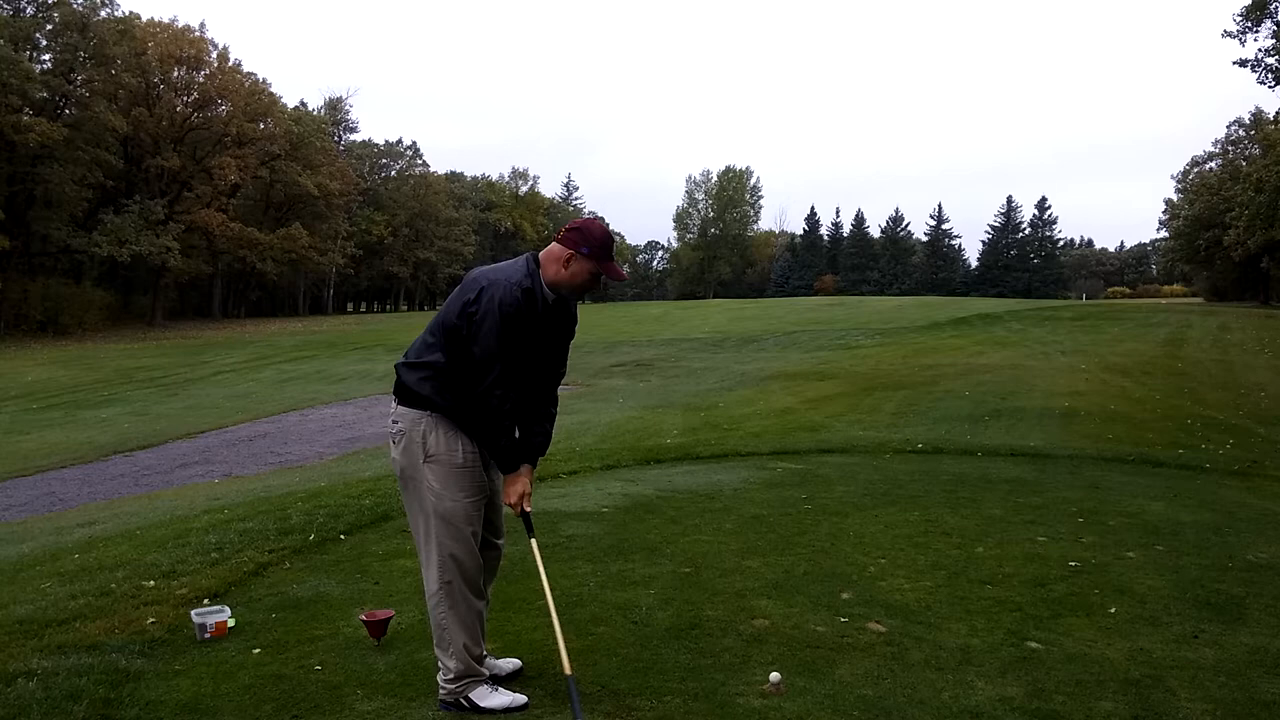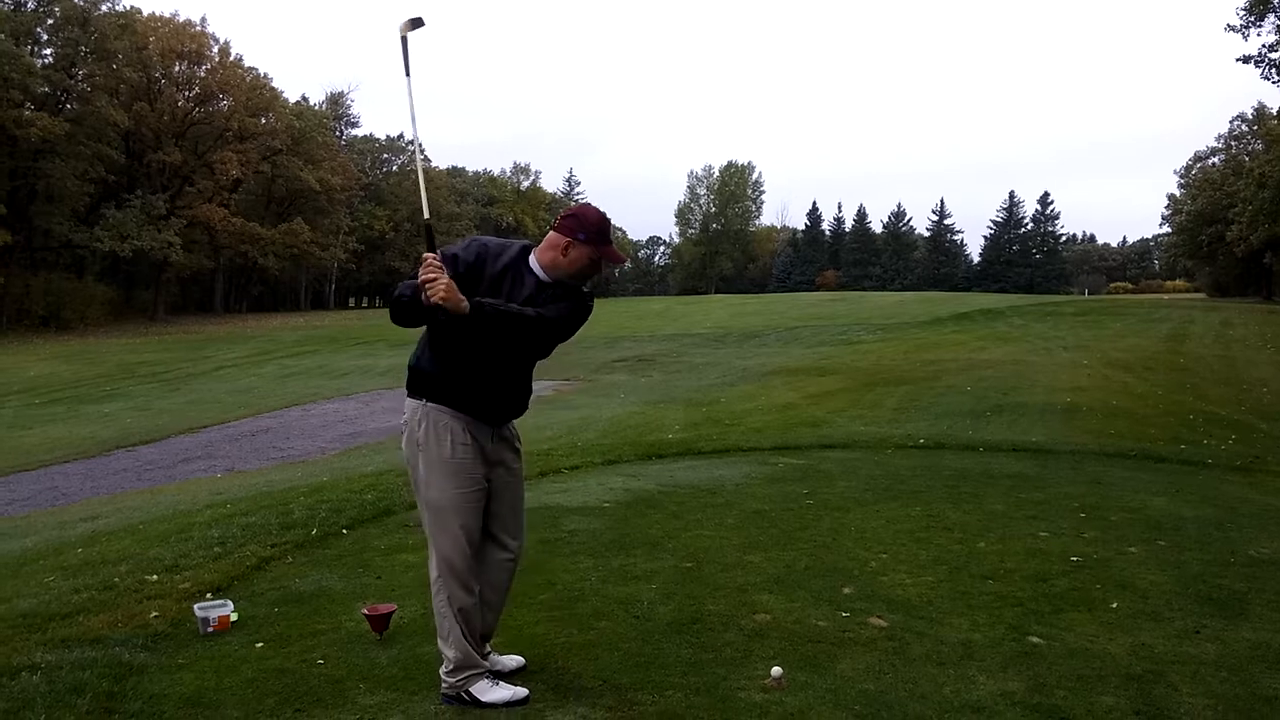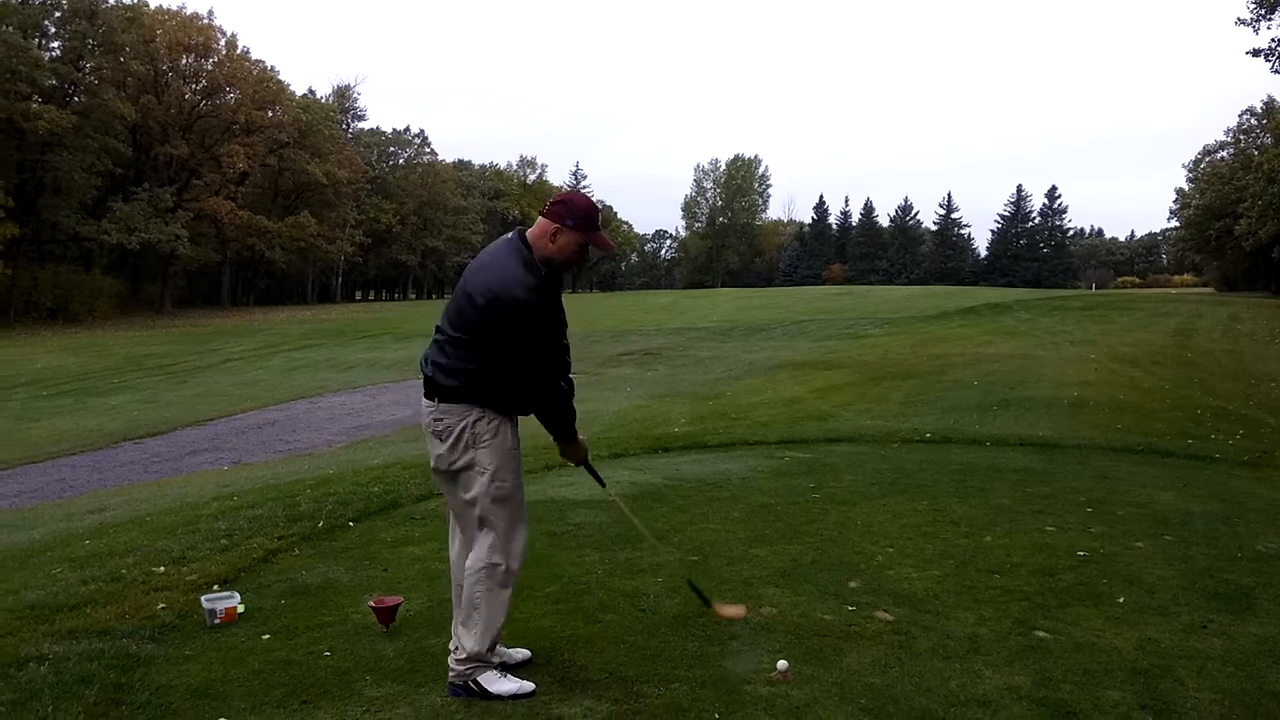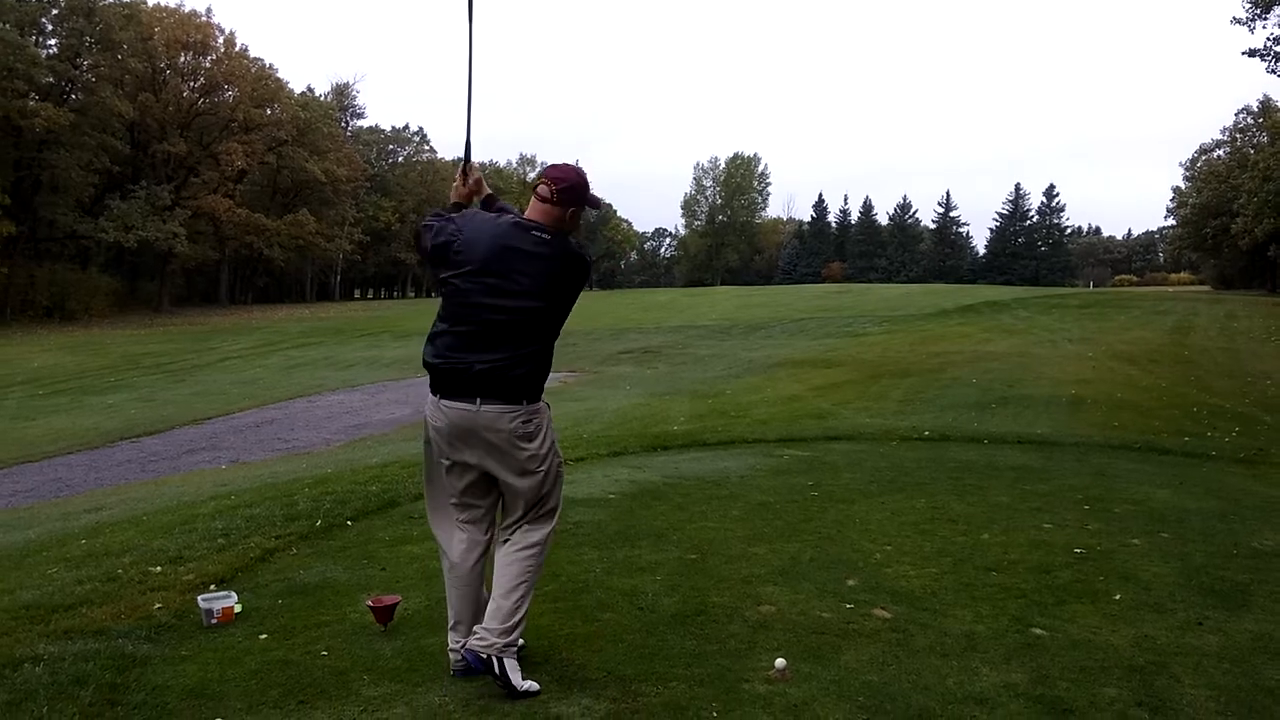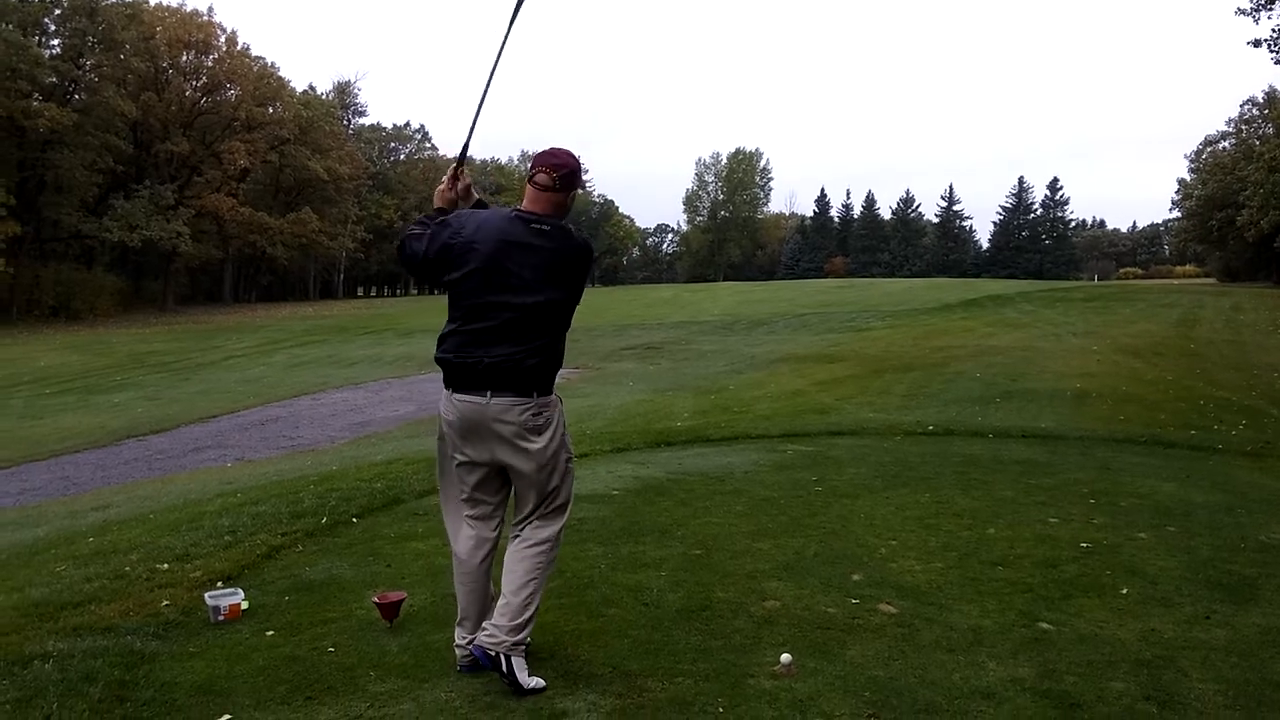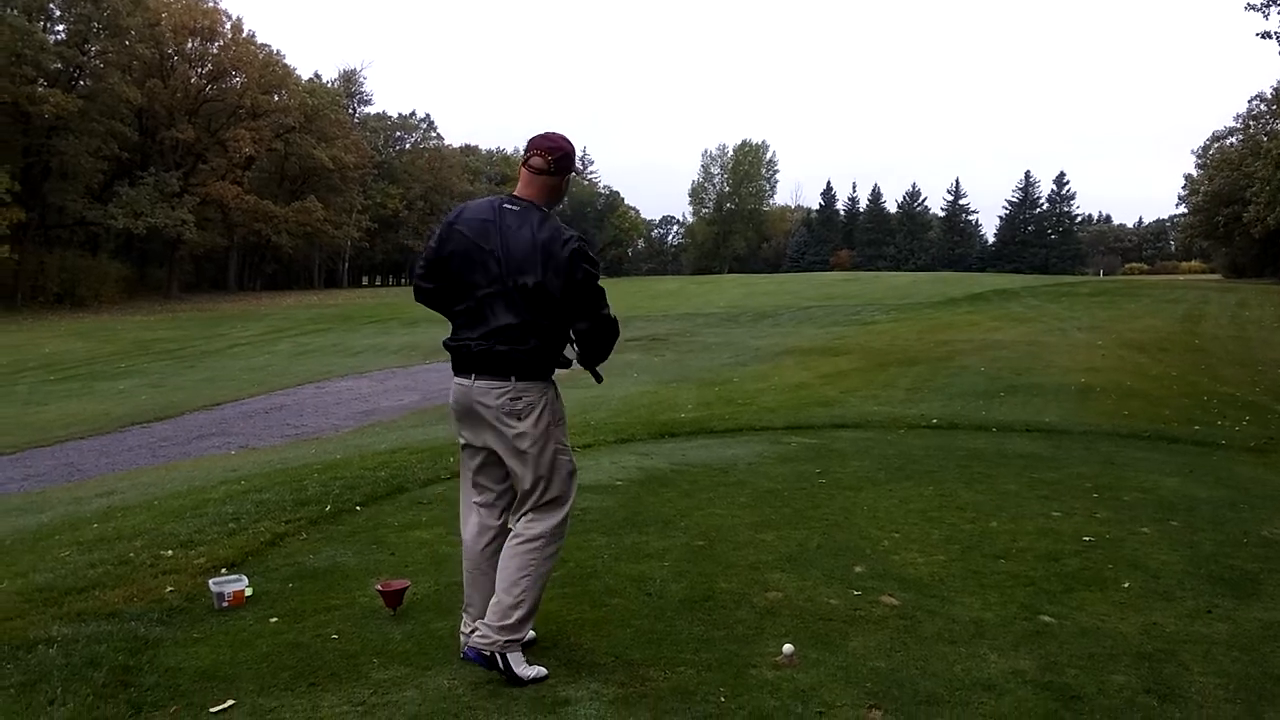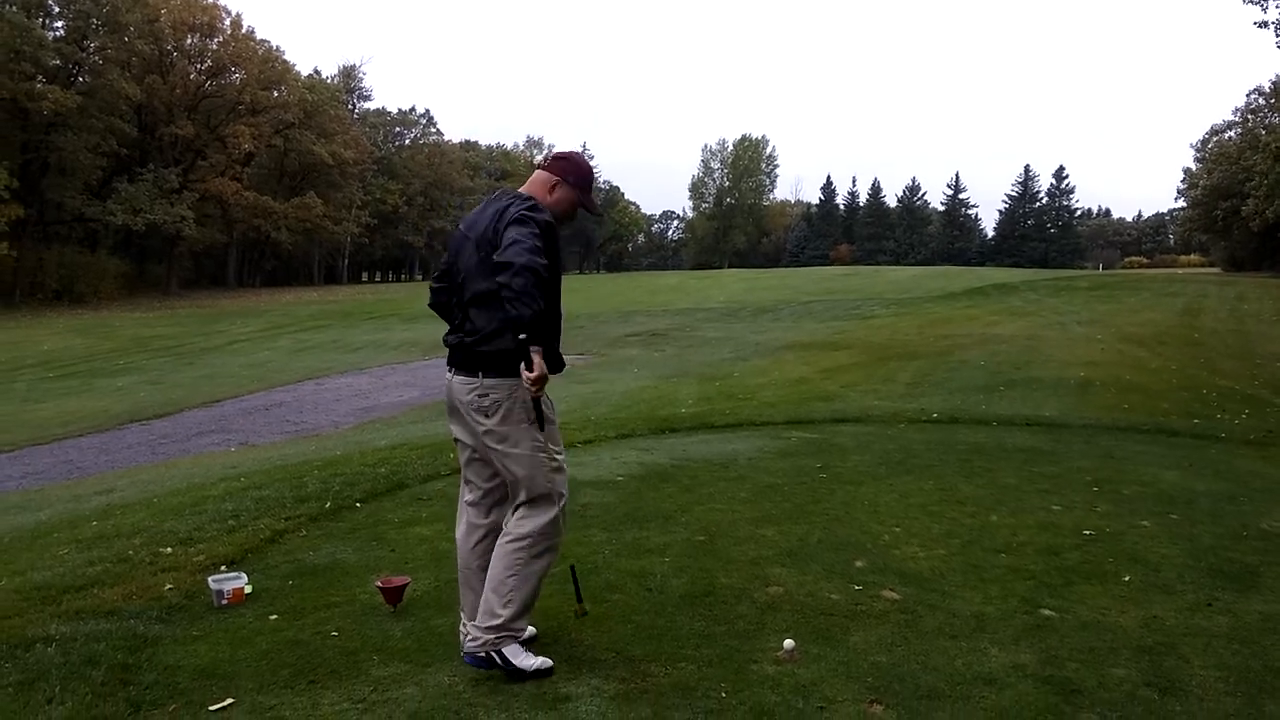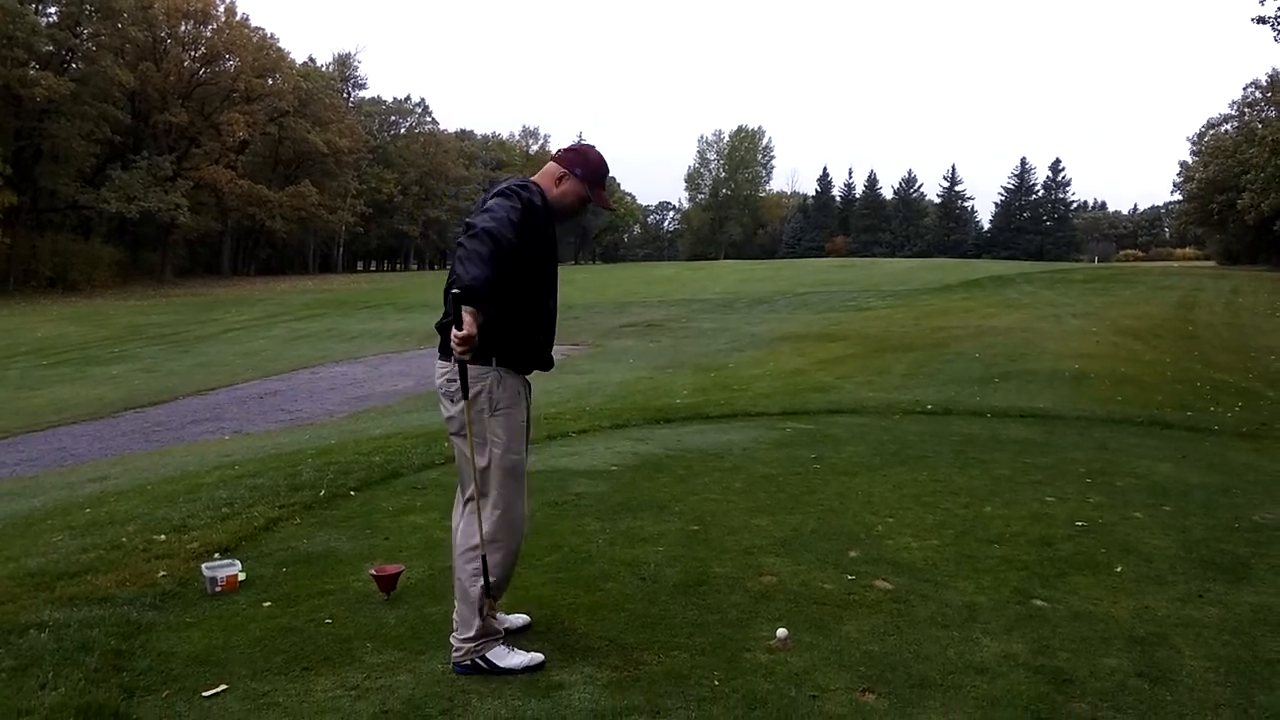
dt=0.4s
person 1, frame 1
left shoulder: (561, 312)
right shoulder: (505, 290)
left elbow: (542, 390)
right elbow: (489, 385)
left wrist: (527, 462)
right wrist: (509, 467)
left hip: (473, 427)
right hip: (430, 422)
left knee: (485, 546)
right knee: (454, 555)
left ankle: (469, 655)
right ankle: (459, 683)
person 1, frame 2
left shoulder: (573, 301)
right shoulder: (478, 256)
left elbow: (526, 329)
right elbow: (401, 309)
left wrist: (464, 306)
right wrist: (425, 293)
left hip: (497, 424)
right hip: (441, 417)
left knee: (502, 547)
right knee: (456, 550)
left ankle: (475, 650)
right ankle: (462, 677)
person 1, frame 3
left shoulder: (516, 251)
right shoulder: (519, 293)
left elbow: (551, 354)
right elbow: (538, 377)
right wrist: (567, 434)
left hip: (457, 406)
right hip: (472, 415)
left knee: (477, 531)
right knee: (497, 536)
left ankle: (474, 644)
right ankle: (471, 666)
person 1, frame 4
left shoulder: (468, 230)
right shoulder: (572, 263)
left elbow: (427, 242)
left wrist: (460, 203)
right wrist: (489, 200)
left hip: (447, 403)
right hip: (513, 412)
left knee: (463, 527)
right knee: (530, 525)
left ankle: (464, 646)
right ankle: (496, 641)
person 1, frame 5
left shoulder: (467, 230)
right shoulder: (577, 251)
left elbow: (411, 257)
left wrist: (441, 210)
right wrist: (477, 203)
left hip: (461, 399)
right hip: (527, 405)
left knee: (472, 522)
right knee: (539, 523)
left ankle: (471, 641)
right ankle: (502, 640)
person 1, frame 6
left shoulder: (462, 219)
right shoulder: (562, 244)
left elbow: (426, 286)
right elbow: (596, 327)
right wrist: (590, 359)
left hip: (467, 383)
right hip: (522, 390)
left knee: (484, 508)
right knee: (542, 513)
left ankle: (478, 627)
right ankle: (497, 638)
person 1, frame 7
left shoulder: (483, 216)
right shoulder: (530, 216)
left elbow: (441, 291)
right elbow: (519, 273)
right wrist: (534, 347)
left hip: (467, 376)
right hip: (501, 381)
left knee: (481, 503)
right knee: (538, 502)
left ankle: (479, 626)
right ankle: (494, 636)
person 1, frame 8
left shoulder: (522, 209)
right shoulder: (521, 199)
right elbow: (480, 238)
right wrist: (470, 308)
left hip: (489, 367)
right hip: (485, 371)
left knee: (481, 499)
right knee: (497, 506)
left ankle: (476, 613)
right ankle: (474, 644)
